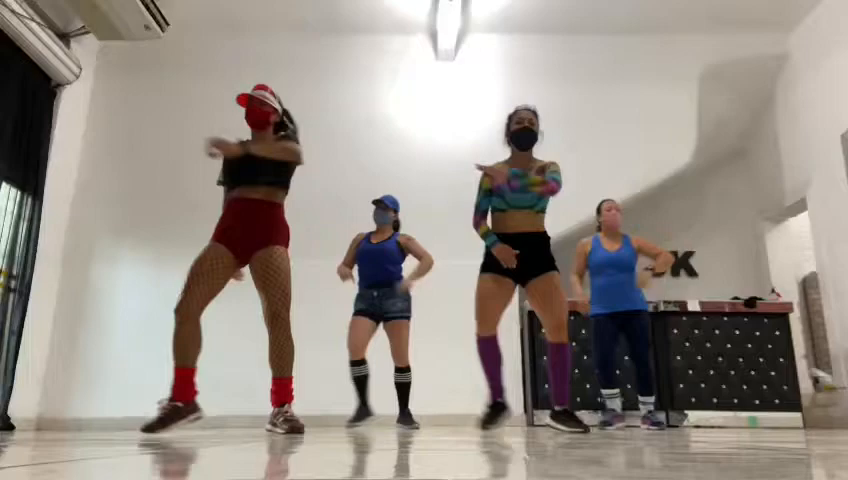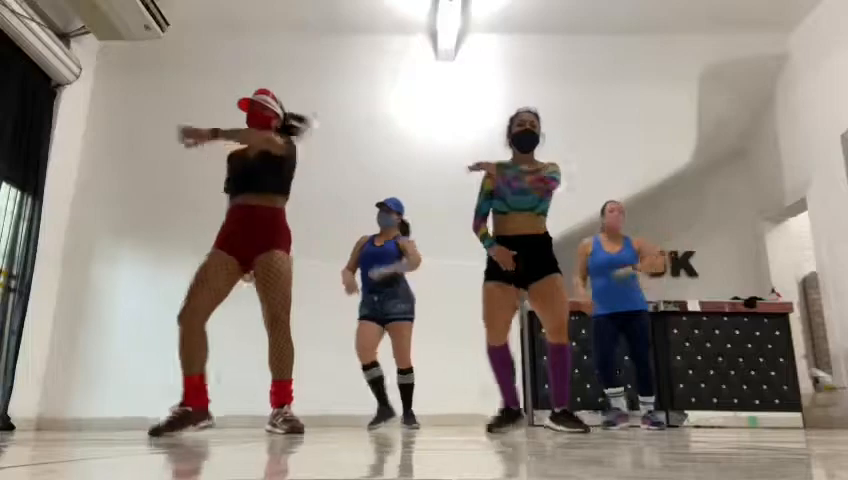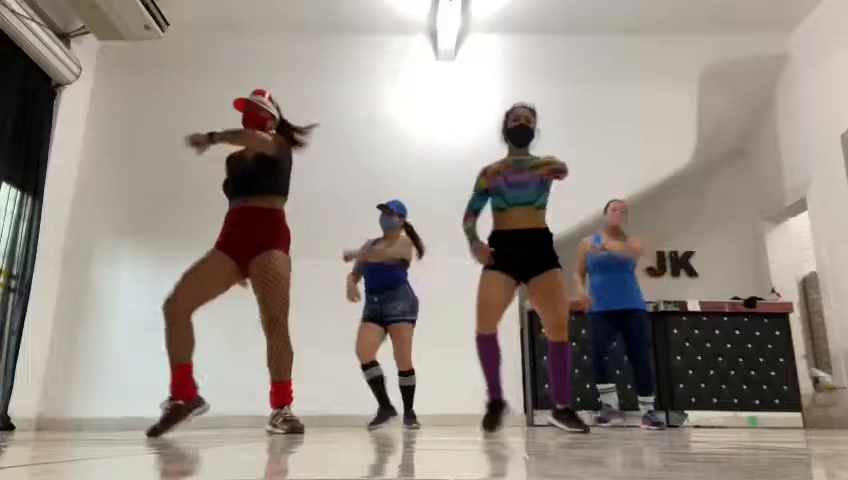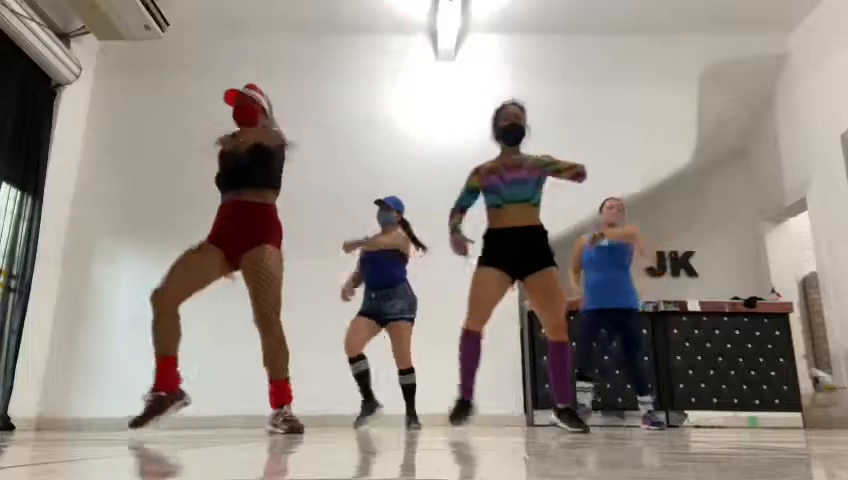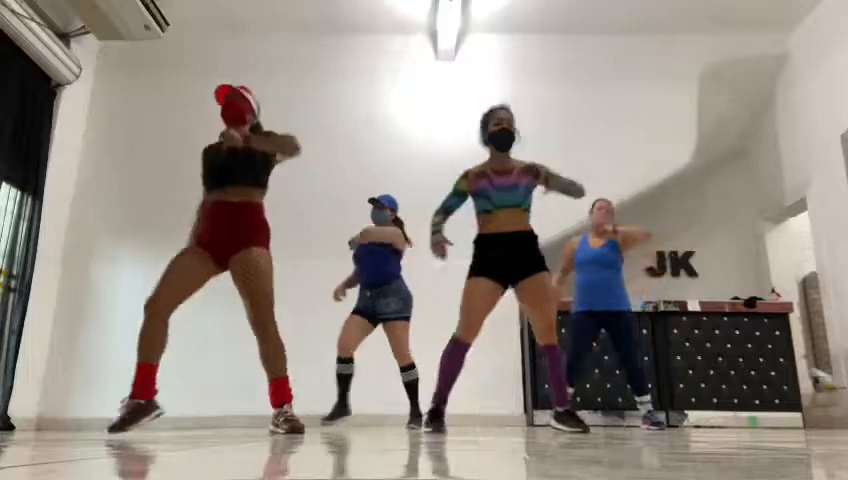
dt=0.1s
person 1, frame 1
left shoulder: (285, 143)
right shoulder: (233, 152)
left elbow: (295, 154)
left wrist: (238, 147)
left hip: (268, 231)
right hip: (228, 231)
left knee: (278, 318)
right knee: (186, 307)
left ankle: (282, 408)
right ankle: (183, 399)
person 1, frame 2
left shoulder: (284, 146)
right shoulder: (236, 158)
left elbow: (268, 141)
left wrist: (212, 133)
left hip: (271, 236)
right hip: (231, 237)
left knee: (278, 322)
right knee: (190, 315)
left ankle: (282, 409)
right ankle: (194, 405)
person 1, frame 3
left shoulder: (278, 149)
right shoulder: (234, 161)
left elbow: (256, 137)
left wrist: (210, 138)
left hip: (269, 239)
right hip: (231, 240)
left knee: (275, 322)
right knee: (175, 305)
left ankle: (282, 409)
right ankle: (185, 397)
person 1, frame 4
left shoulder: (270, 144)
right shoulder: (226, 154)
left elbow: (274, 134)
left wrist: (238, 136)
left hip: (261, 232)
right hip: (222, 233)
left knee: (268, 319)
right knee: (163, 295)
left ankle: (281, 408)
right ankle: (167, 389)
person 1, frame 5
left shoulder: (259, 143)
right shoulder: (211, 151)
left elbow: (293, 146)
left wrist: (253, 139)
right wrist: (196, 234)
left hip: (247, 234)
right hip: (209, 235)
left knee: (263, 319)
right knee: (156, 305)
left ankle: (283, 408)
right ankle: (141, 399)
person 2, frame 1
left shoulder: (548, 168)
right shoulder: (492, 173)
left elbow: (551, 188)
right elbow: (478, 217)
left wrist: (512, 172)
right wrist: (493, 244)
left hip: (537, 250)
right hip: (501, 252)
left knee: (558, 326)
right knee: (485, 328)
left ankle: (560, 409)
right ankle: (497, 401)
person 2, frame 2
left shoulder: (547, 170)
right shoulder: (492, 175)
left elbow: (545, 185)
right elbow: (478, 220)
left wrist: (503, 169)
right wrist: (491, 247)
left hip: (539, 252)
right hip: (503, 254)
left knee: (559, 327)
right knee: (496, 336)
left ankle: (560, 410)
right ankle: (510, 408)
person 2, frame 3
left shoulder: (543, 164)
right shoulder: (489, 173)
left elbow: (560, 170)
right elbow: (471, 213)
left wrist: (518, 161)
right wrist: (473, 240)
left hip: (539, 247)
right hip: (502, 248)
left knee: (559, 325)
right knee: (485, 323)
left ankle: (562, 408)
right ankle: (495, 400)
person 2, frame 4
left shoulder: (539, 164)
right shoulder: (482, 171)
left elbow: (579, 173)
right elbow: (459, 209)
left wrist: (558, 167)
right wrist: (456, 233)
left hip: (534, 245)
right hip: (497, 246)
left knee: (557, 323)
right knee: (474, 319)
left ankle: (564, 407)
right ankle: (465, 398)
person 2, frame 5
left shoulder: (530, 170)
right shoulder: (473, 177)
left elbow: (577, 191)
right elbow: (442, 213)
left wrist: (558, 183)
right wrist: (437, 234)
left hip: (526, 251)
right hip: (488, 253)
left knee: (548, 328)
right knee: (466, 331)
left ankle: (562, 409)
right ankle: (436, 409)
person 3, frame 1
left shoulder: (402, 239)
right shoulder: (361, 239)
left elbow: (428, 260)
right elbow: (344, 264)
left wrist: (410, 279)
right wrist: (344, 271)
left hip: (395, 298)
right hip: (366, 299)
left knee: (400, 356)
right knee: (355, 348)
left ankle: (404, 412)
right ankle: (363, 405)
person 3, frame 2
left shoulder: (403, 242)
right shoulder: (364, 242)
left elbow: (415, 261)
right elbow: (348, 269)
left wrist: (385, 270)
right wrist: (348, 280)
left hip: (397, 300)
right hip: (370, 303)
left knee: (402, 357)
right knee: (365, 353)
left ankle: (407, 412)
right ankle: (384, 407)
person 3, frame 3
left shoulder: (403, 242)
right shoulder: (369, 245)
left elbow: (386, 255)
right elbow: (355, 273)
left wrist: (356, 255)
right wrist: (351, 285)
left hip: (399, 301)
right hip: (373, 305)
left knee: (403, 359)
right knee: (363, 354)
left ankle: (409, 412)
right ankle: (385, 407)
person 3, frame 4
left shoulder: (400, 237)
right shoulder: (368, 241)
left elbow: (378, 244)
right elbow: (359, 274)
left wrist: (354, 244)
right wrist: (348, 285)
left hip: (398, 299)
right hip: (371, 302)
left knee: (402, 357)
right knee: (351, 346)
left ankle: (411, 412)
right ankle: (369, 401)
person 3, frame 5
left shoulder: (394, 235)
right shoulder: (366, 243)
left elbow: (373, 232)
left wrist: (357, 240)
right wrist: (342, 286)
left hip: (392, 297)
right hip: (366, 300)
left knee: (402, 355)
right knee: (344, 346)
left ankle: (416, 410)
right ankle: (342, 403)
person 4, frame 1
left shoulder: (634, 242)
right shoulder: (587, 245)
left elbow: (667, 258)
right elbow: (576, 275)
left wrist: (651, 271)
right wrist: (579, 293)
left hip: (634, 310)
right hip: (603, 313)
left knee: (642, 359)
right knee: (603, 359)
left ankle: (648, 411)
right ankle: (614, 410)
person 4, frame 2
left shoulder: (634, 244)
right shoulder: (588, 245)
left elbow: (659, 262)
right elbow: (579, 276)
left wrist: (634, 269)
right wrist: (582, 293)
left hip: (635, 310)
right hip: (604, 313)
left knee: (642, 360)
right knee: (604, 359)
left ankle: (648, 411)
right ankle: (618, 410)
person 4, frame 3
left shoulder: (630, 239)
right shoulder: (587, 244)
left elbow: (635, 252)
right elbow: (579, 274)
left wrist: (605, 248)
right wrist: (582, 290)
left hip: (632, 309)
right hip: (600, 311)
left knee: (640, 359)
right knee: (597, 354)
left ankle: (648, 412)
right ankle: (611, 407)
person 4, frame 4
left shoulder: (628, 234)
right shoulder: (584, 241)
left elbow: (631, 235)
right elbow: (573, 270)
left wrist: (602, 235)
right wrist: (574, 288)
left hip: (625, 308)
right hip: (593, 308)
left knee: (633, 360)
right knee: (582, 352)
left ankle: (647, 411)
right ankle: (583, 405)
person 4, frame 5
left shoulder: (619, 239)
right shoulder: (576, 244)
left elbow: (645, 235)
right elbow: (563, 271)
left wrist: (616, 230)
right wrist: (556, 285)
left hip: (617, 310)
right hip: (584, 311)
left knee: (630, 360)
right knee: (574, 356)
left ankle: (647, 412)
